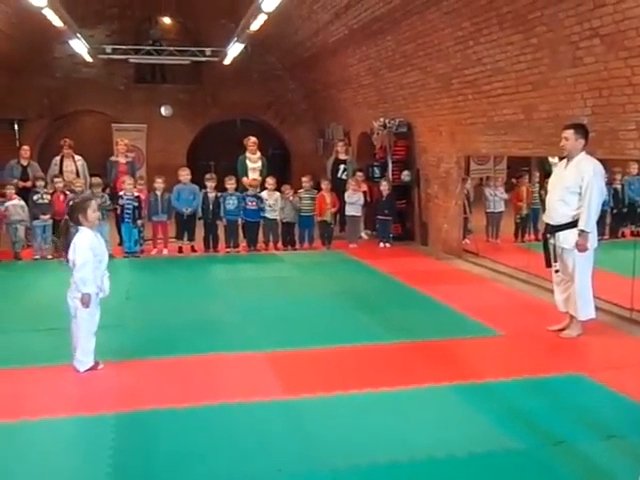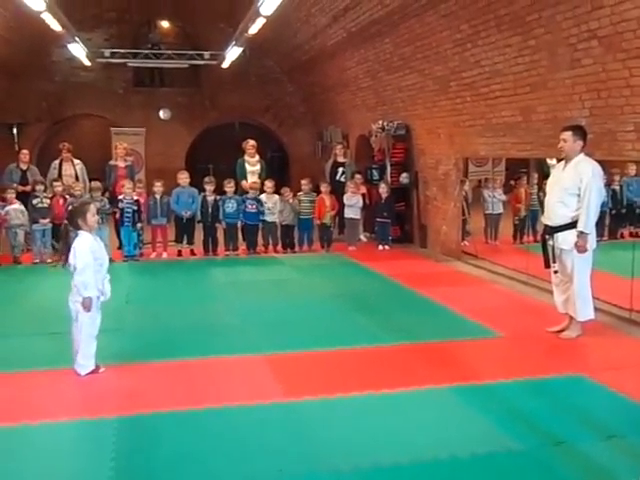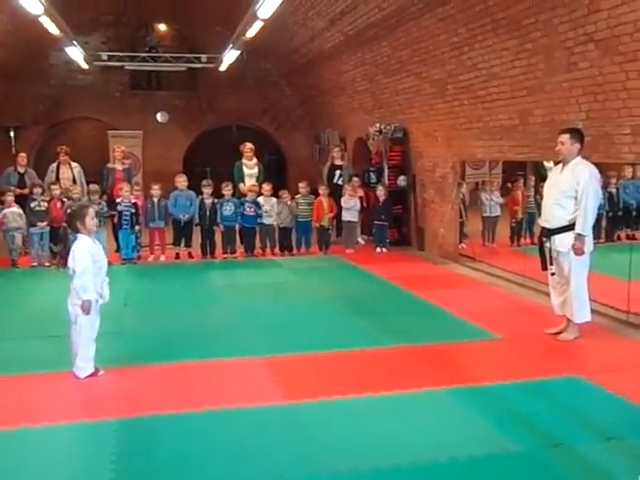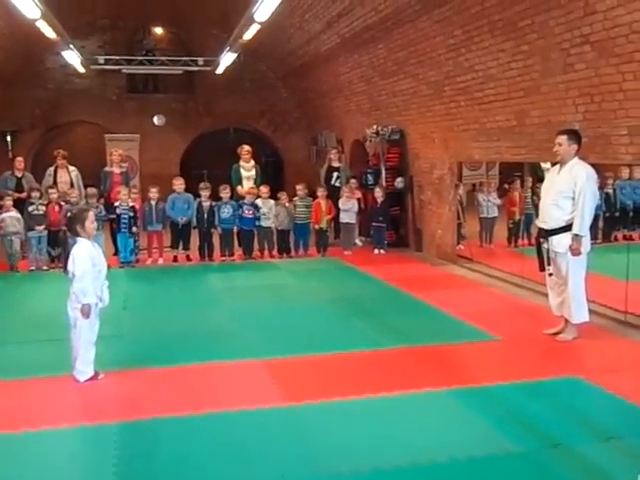
dt=0.1s
person 1, frame 1
left shoulder: (590, 167)
right shoulder: (561, 166)
left elbow: (591, 203)
left wrist: (583, 234)
right wrist: (548, 227)
left hip: (574, 233)
right hip: (557, 232)
left knee: (577, 278)
right knee: (561, 277)
left ankle: (577, 323)
right ankle: (568, 318)
person 1, frame 2
left shoulder: (588, 168)
right shoulder: (559, 168)
left elbow: (590, 204)
left wrist: (583, 235)
right wrist: (547, 228)
left hip: (573, 234)
right hip: (556, 233)
left knee: (576, 279)
right knee: (560, 278)
left ankle: (577, 324)
right ankle: (568, 319)
person 1, frame 3
left shoulder: (585, 171)
right shoulder: (556, 170)
left elbow: (587, 207)
left wrist: (580, 237)
right wrist: (544, 230)
left hip: (570, 237)
right hip: (553, 235)
left knee: (573, 281)
right knee: (557, 280)
left ankle: (574, 326)
right ankle: (565, 321)
person 1, frame 4
left shoulder: (583, 172)
right shoulder: (553, 172)
left elbow: (585, 207)
left wrist: (577, 238)
right wrist: (541, 231)
left hip: (568, 237)
right hip: (550, 236)
left knee: (571, 281)
right knee: (555, 281)
left ankle: (573, 326)
right ankle: (563, 321)
person 2, frame 1
left shoulder: (91, 235)
right shoulder: (84, 239)
right elbow: (82, 269)
right wrist: (86, 292)
left hip: (91, 289)
right hip: (86, 291)
left knee: (87, 326)
right knee: (85, 326)
left ankle: (84, 359)
right ankle: (84, 362)
person 2, frame 2
left shoulder: (92, 239)
right shoulder: (84, 243)
right elbow: (83, 273)
right wrist: (86, 296)
left hip: (92, 293)
right hip: (87, 295)
left knee: (88, 330)
right knee: (86, 330)
left ankle: (84, 362)
right ankle: (84, 366)
person 2, frame 3
left shoulder: (90, 242)
right shoulder: (83, 246)
right elbow: (82, 276)
right wrist: (86, 299)
left hip: (91, 296)
right hip: (85, 298)
left knee: (87, 333)
right knee: (85, 334)
left ankle: (84, 365)
right ankle: (84, 369)
person 2, frame 4
left shoulder: (90, 245)
right shoulder: (82, 250)
right elbow: (82, 279)
right wrist: (86, 303)
left hip: (91, 300)
right hip: (85, 302)
left knee: (86, 336)
right knee: (84, 337)
left ankle: (83, 369)
right ankle: (84, 373)
